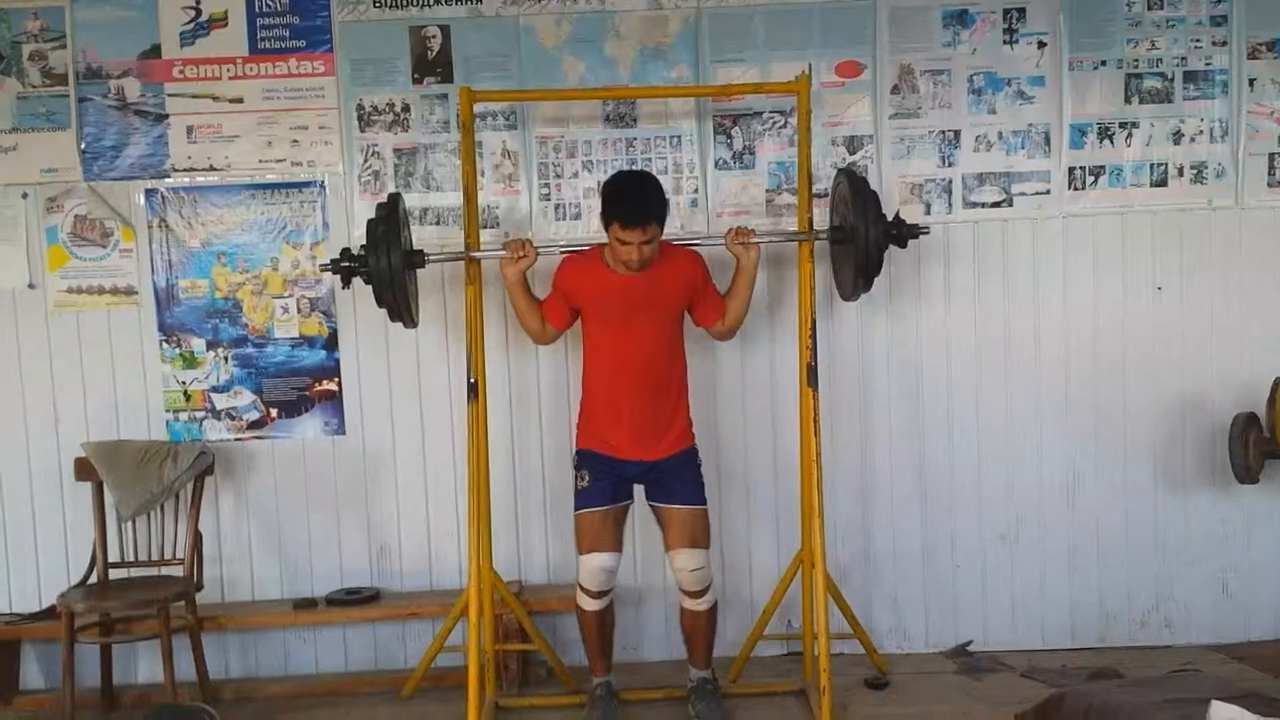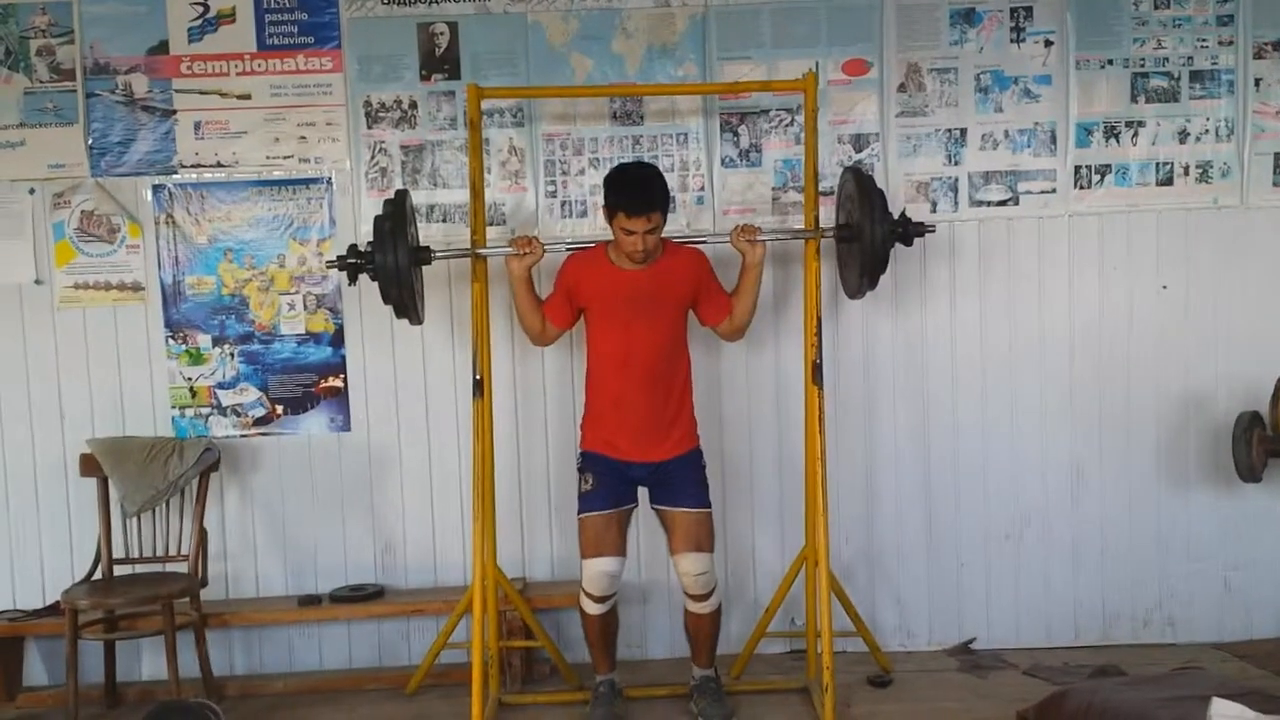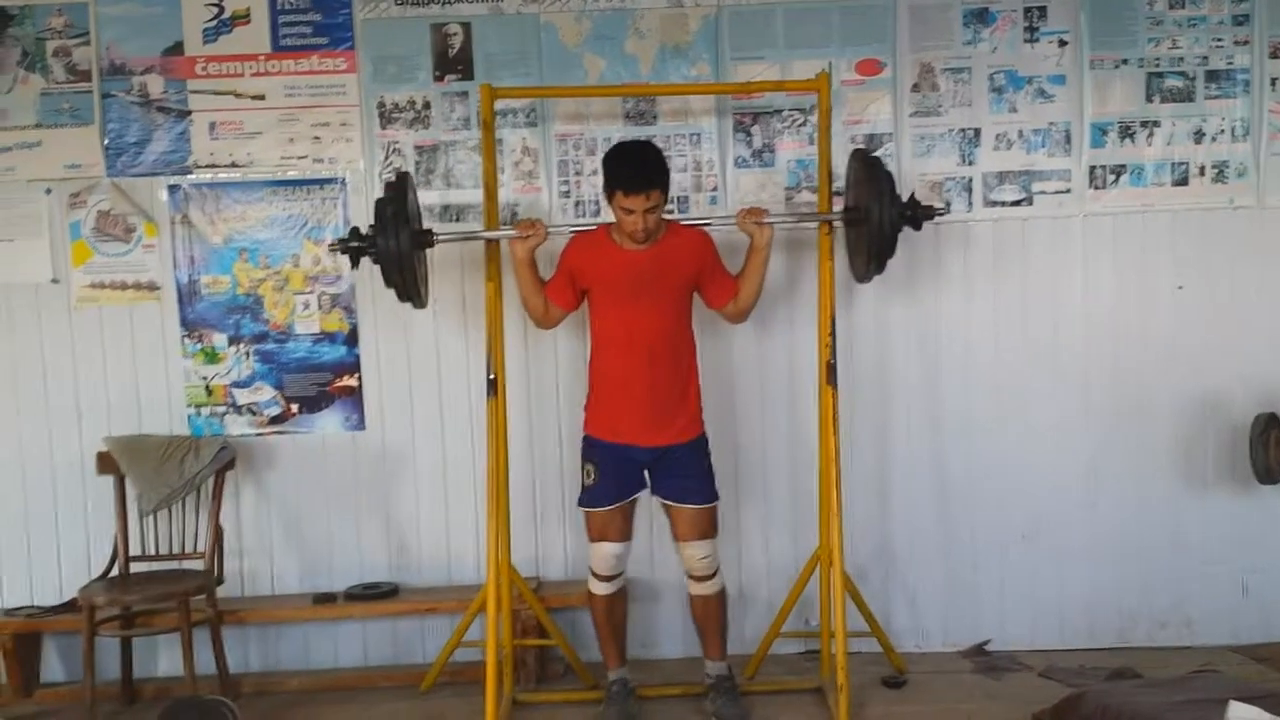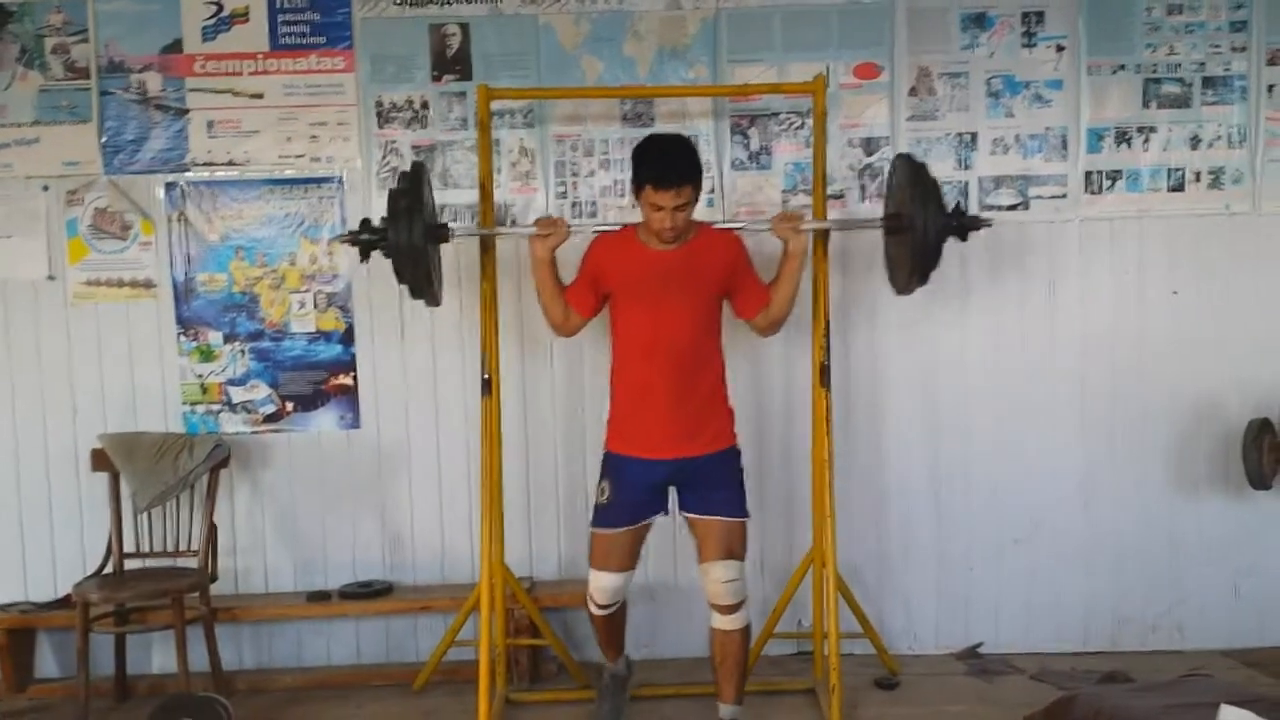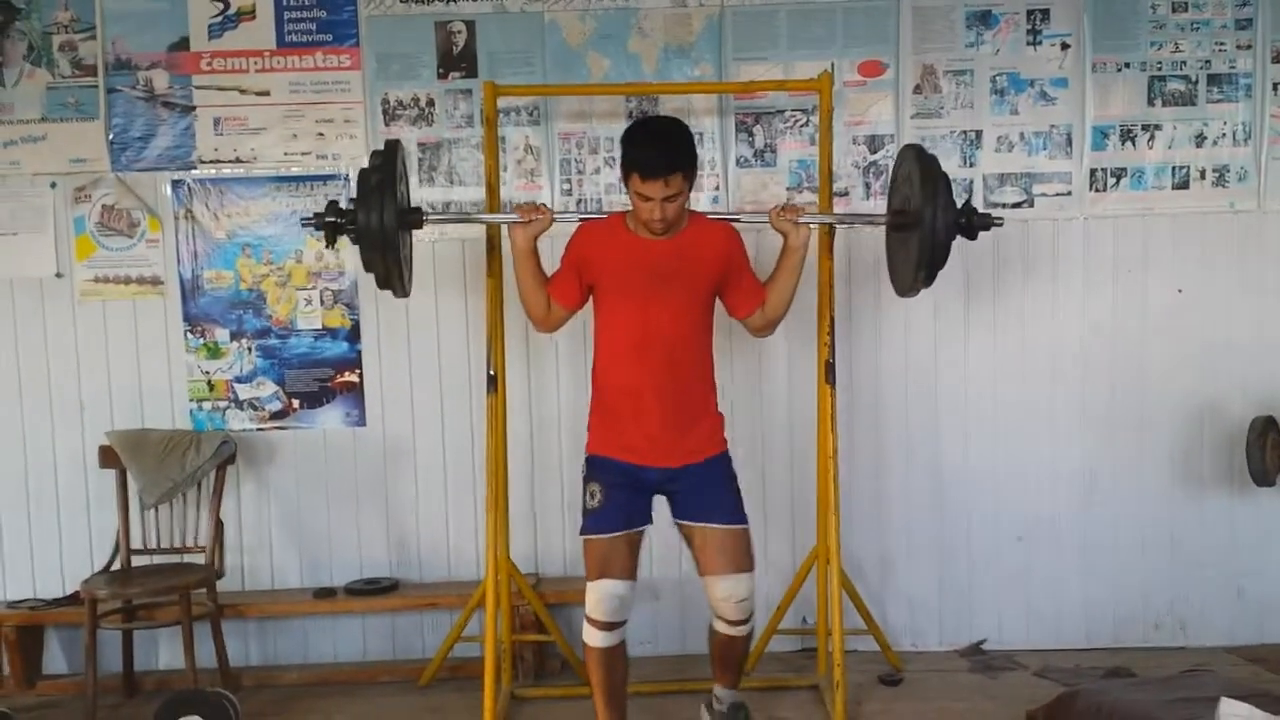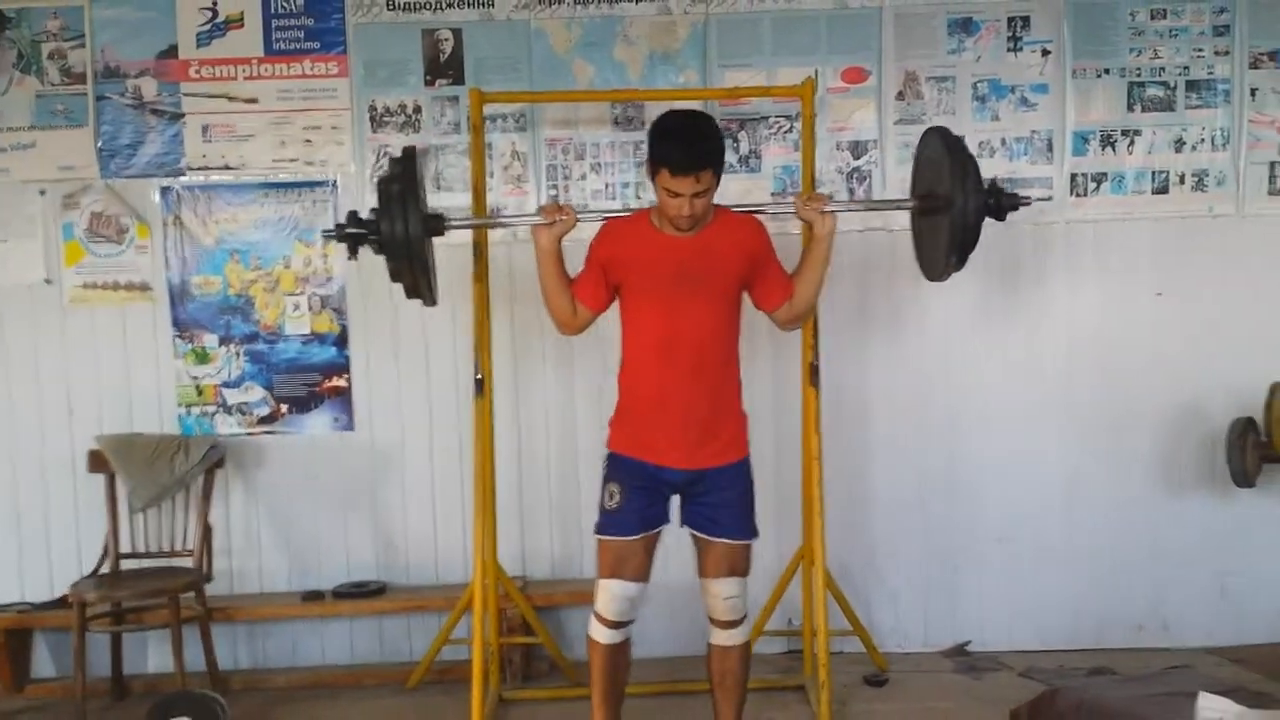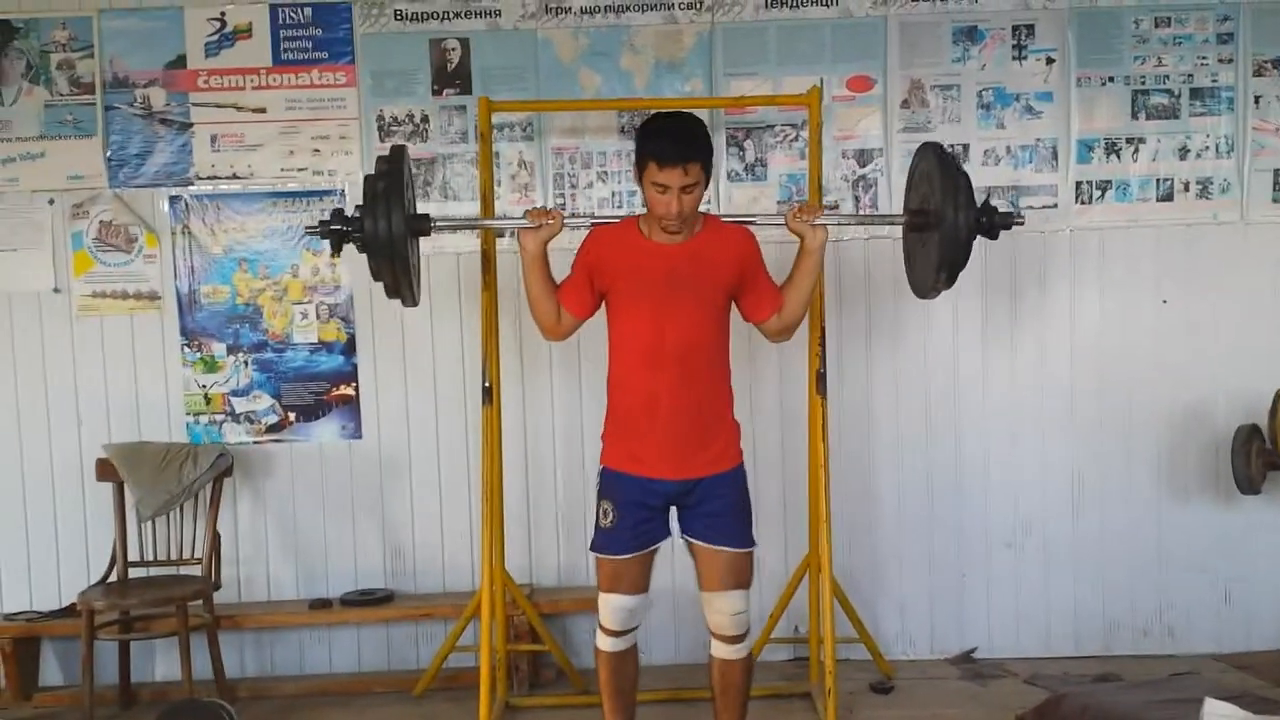
dt=0.7s
person 1, frame 1
left shoulder: (687, 266)
right shoulder: (576, 271)
left elbow: (724, 326)
right elbow: (543, 330)
left wrist: (747, 266)
right wrist: (515, 279)
left hip: (673, 449)
right hip: (601, 450)
left knee: (695, 572)
right knee: (595, 575)
person 1, frame 2
left shoulder: (690, 264)
right shoulder: (580, 269)
left elbow: (732, 326)
right elbow: (541, 332)
left wrist: (752, 263)
right wrist: (519, 276)
left hip: (676, 450)
right hip: (604, 452)
left knee: (699, 577)
right knee: (598, 580)
person 1, frame 3
left shoulder: (693, 245)
right shoulder: (583, 250)
left elbow: (736, 308)
right elbow: (545, 315)
left wrist: (759, 245)
right wrist: (522, 257)
left hip: (681, 433)
right hip: (608, 436)
left knee: (702, 562)
right knee: (606, 564)
person 1, frame 4
left shoulder: (725, 249)
right shoulder: (606, 252)
left elbow: (767, 319)
right elbow: (564, 321)
left wrist: (795, 252)
right wrist: (542, 257)
left hip: (711, 449)
right hip: (631, 450)
left knee: (726, 592)
right knee: (605, 586)
right ankle: (615, 666)
person 1, frame 5
left shoulder: (720, 241)
right shoulder: (591, 241)
left elbow: (761, 319)
right elbow: (545, 316)
left wrist: (794, 247)
right wrist: (523, 245)
left hip: (700, 452)
right hip: (614, 455)
left knee: (735, 600)
right knee: (605, 609)
person 1, frame 6
left shoulder: (746, 236)
right shoulder: (617, 238)
left elbow: (790, 313)
right elbow: (571, 319)
left wrist: (822, 237)
right wrist: (547, 246)
left hip: (721, 456)
right hip: (637, 453)
left knee: (728, 609)
right knee: (613, 609)
person 1, frame 7
left shoulder: (735, 245)
right shoulder: (604, 245)
left elbow: (778, 324)
right elbow: (555, 325)
left wrist: (811, 247)
right wrist: (532, 251)
left hip: (715, 467)
right hip: (629, 467)
left knee: (730, 623)
right knee: (617, 620)
